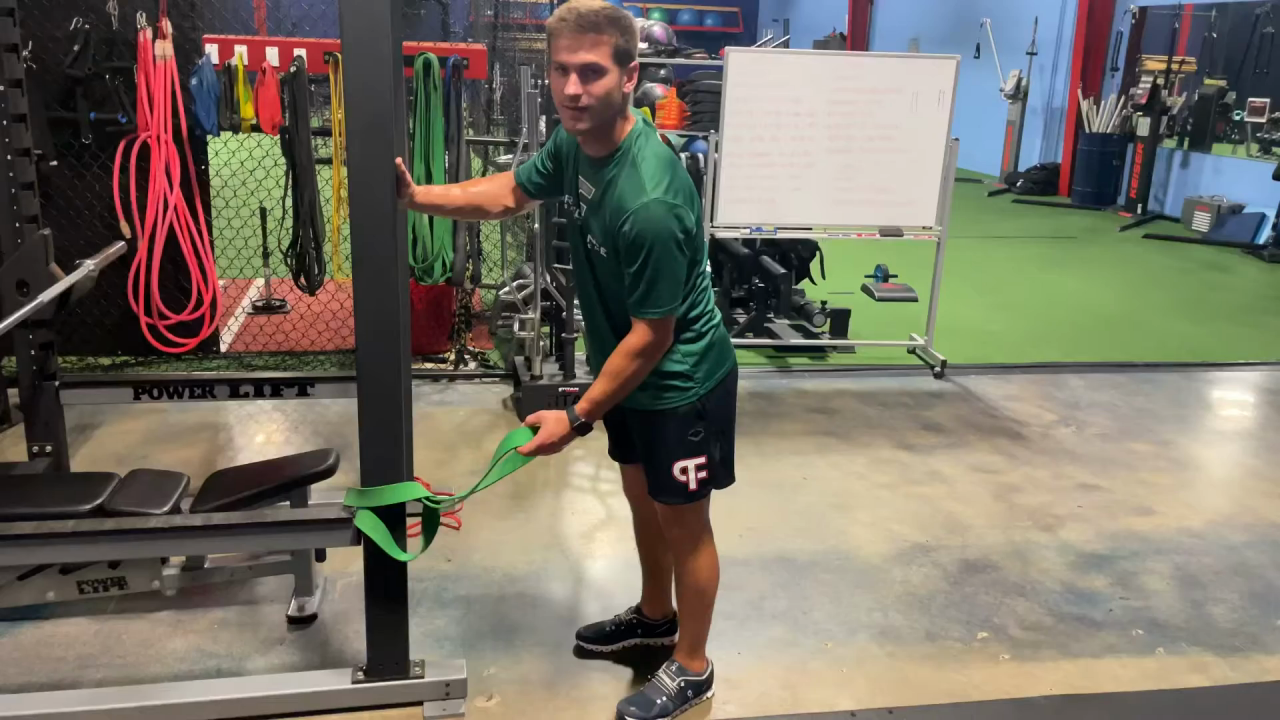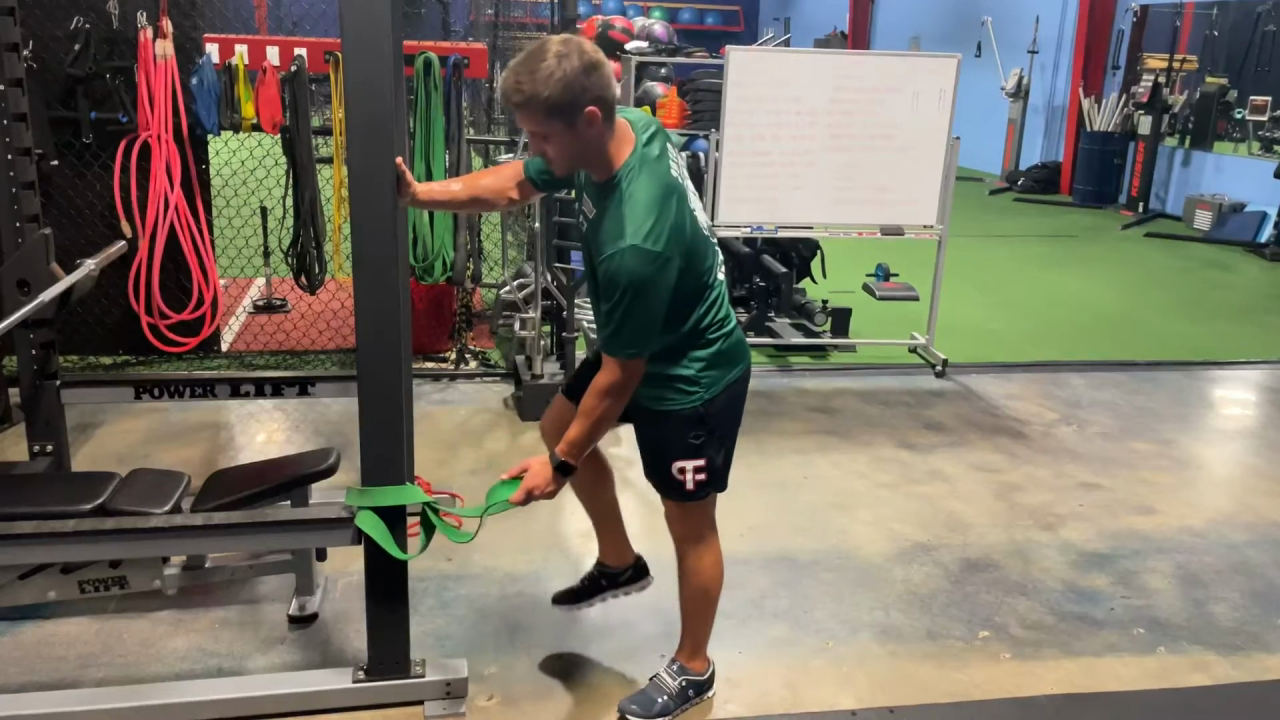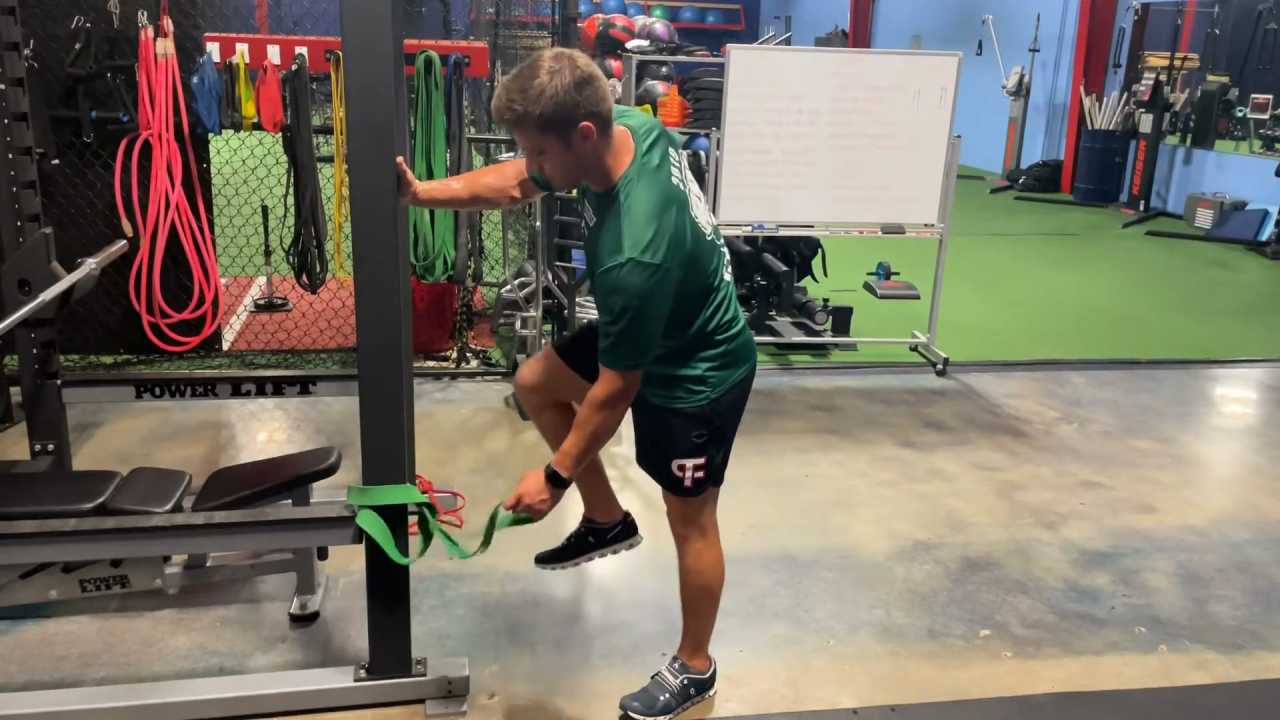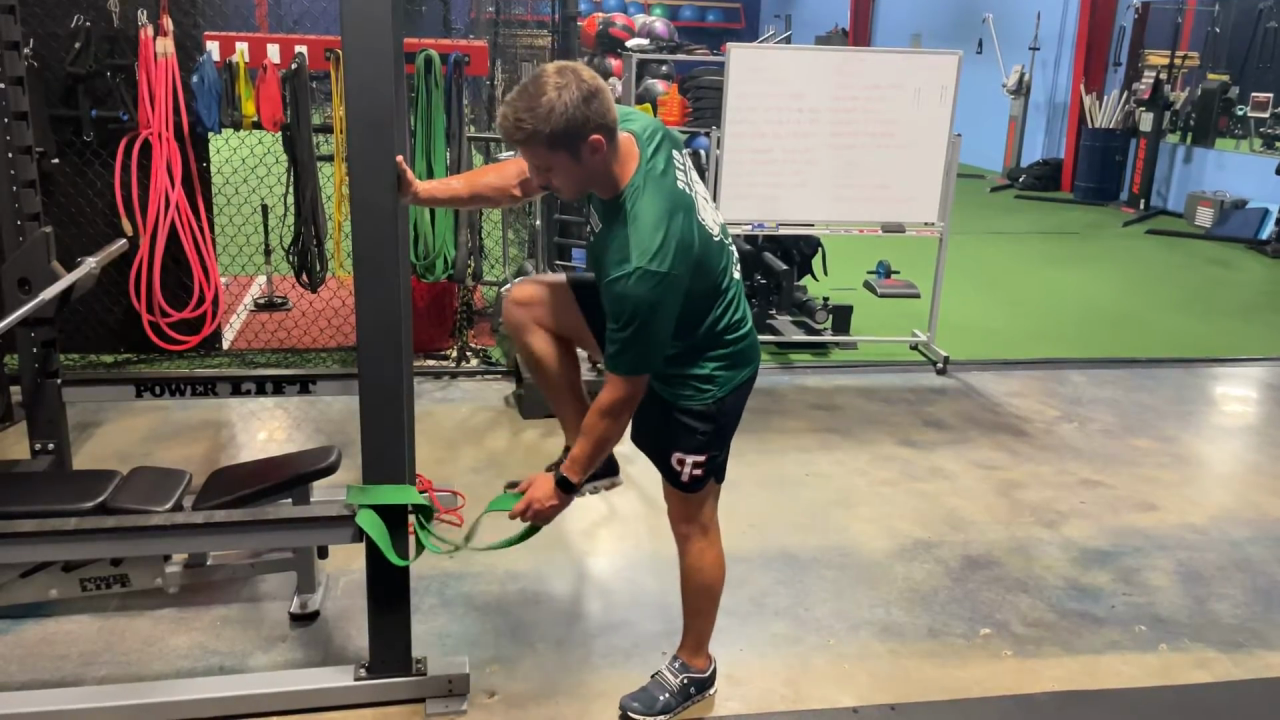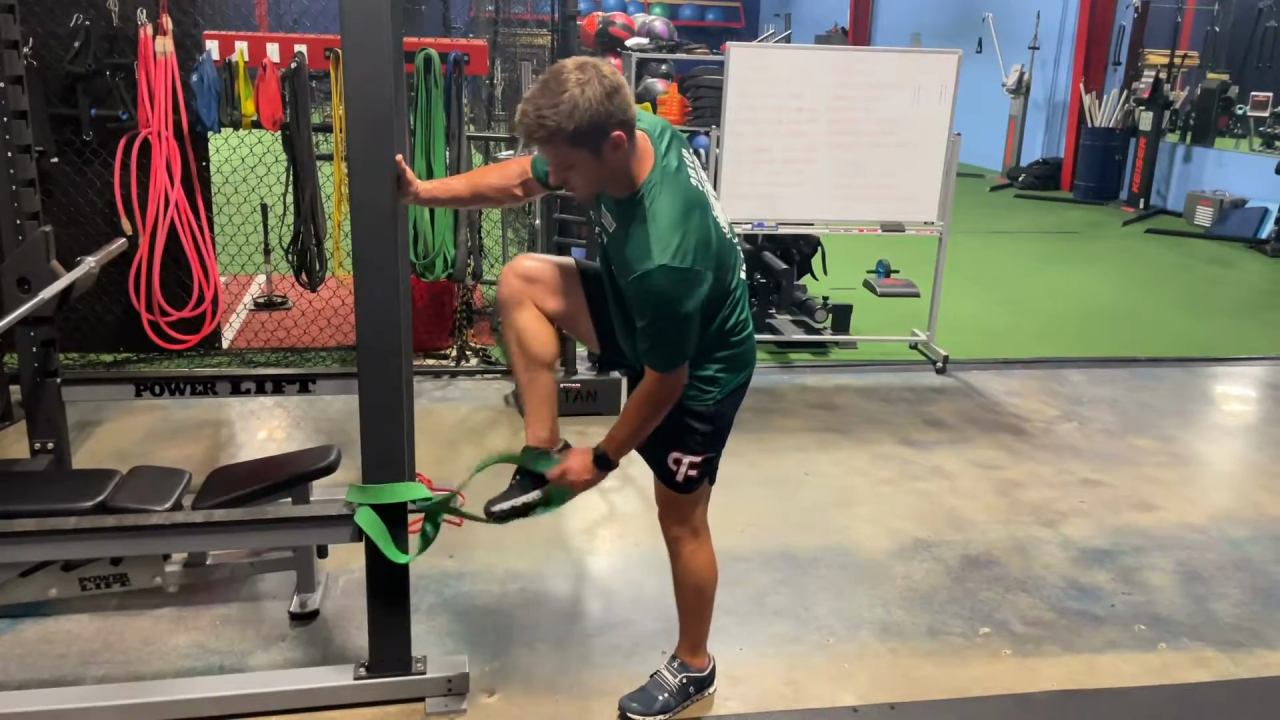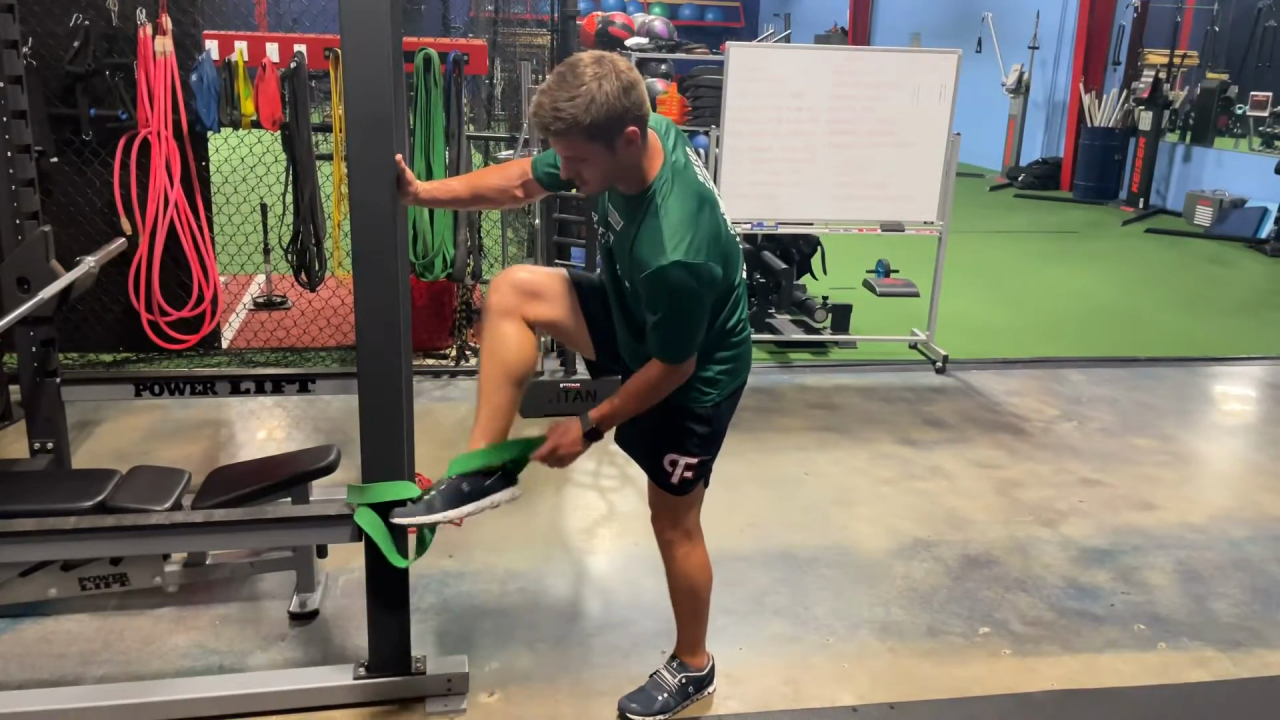
dt=0.4s
person 1, frame 1
left shoulder: (649, 204)
right shoulder: (579, 140)
left elbow: (652, 338)
right elbow: (508, 192)
left wrist: (577, 420)
right wrist: (418, 196)
left hip: (681, 382)
right hip: (630, 368)
left knee: (682, 521)
right knee: (642, 498)
right ankle: (655, 614)
person 1, frame 2
left shoulder: (635, 244)
right shoulder: (625, 127)
left elbow: (621, 377)
right elbow: (514, 184)
left wrist: (560, 464)
right wrist: (420, 193)
left hip: (693, 375)
right hip: (647, 343)
left knee: (689, 523)
right knee: (557, 427)
right ankle: (618, 560)
person 1, frame 3
left shoulder: (634, 255)
right shoulder: (628, 126)
left elbow: (615, 389)
right elbow: (515, 184)
left wrist: (554, 476)
right wrist: (424, 192)
left hip: (697, 371)
right hip: (651, 332)
left knee: (689, 520)
right knee: (534, 383)
right ankle: (606, 519)
person 1, frame 4
left shoulder: (643, 263)
right shoulder: (629, 128)
left elbow: (624, 392)
right elbow: (515, 182)
left wrist: (567, 481)
right wrist: (424, 191)
left hip: (702, 367)
right hip: (657, 325)
left knee: (690, 518)
right knee: (524, 302)
left ankle: (694, 667)
right ankle: (588, 453)
person 1, frame 5
left shoulder: (663, 259)
right shoulder: (634, 133)
left elbow: (663, 384)
right elbow: (520, 179)
left wrist: (601, 459)
right wrist: (424, 190)
left hip: (700, 372)
right hip: (645, 319)
left knee: (679, 519)
right knee: (522, 279)
left ankle: (693, 666)
right ankle: (545, 451)
person 1, frame 6
left shoulder: (675, 253)
right shoulder: (631, 137)
left elbow: (671, 367)
right elbow: (522, 180)
left wrist: (589, 428)
right wrist: (423, 191)
left hip: (693, 374)
right hip: (637, 318)
left knee: (672, 521)
right knee: (512, 291)
left ankle: (692, 666)
right ankle: (485, 469)
